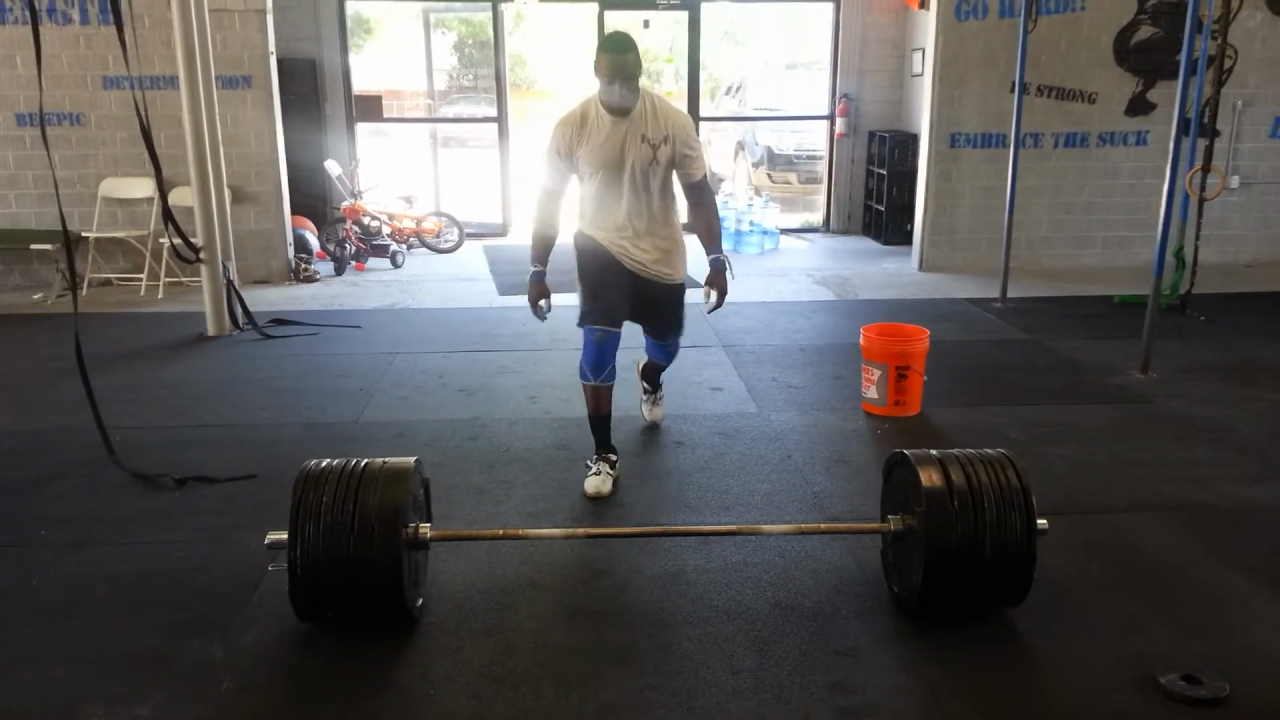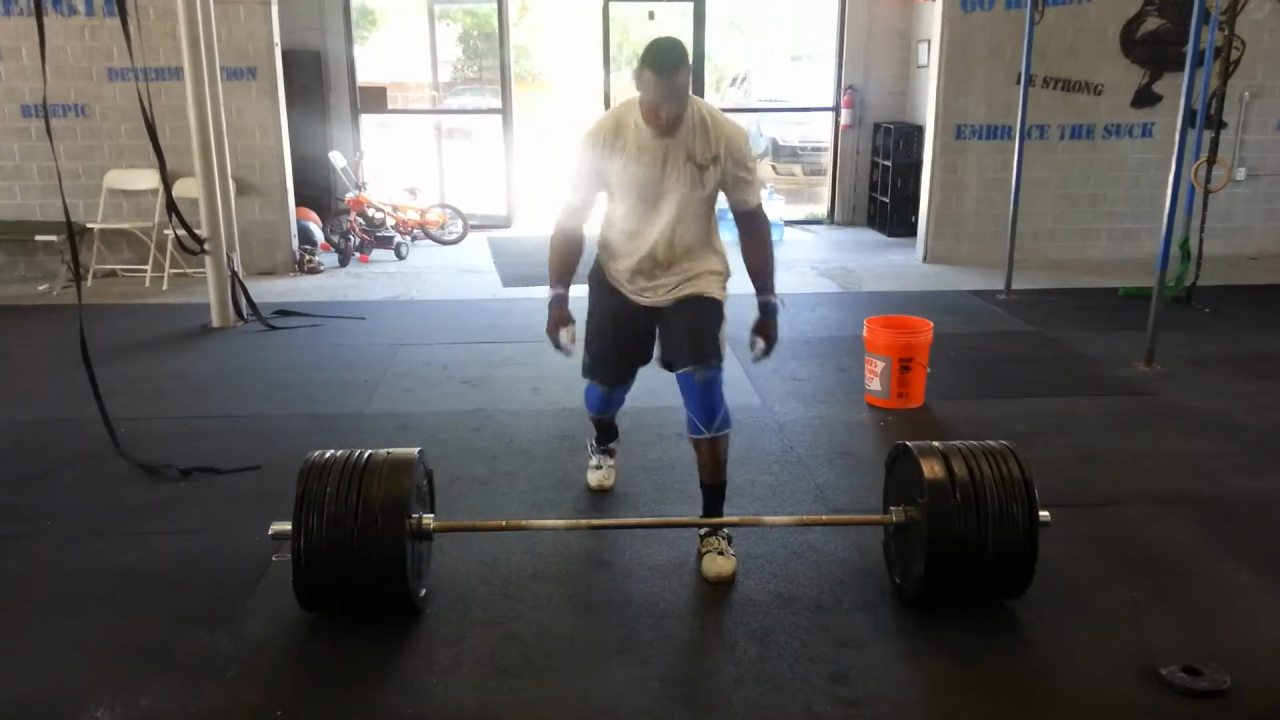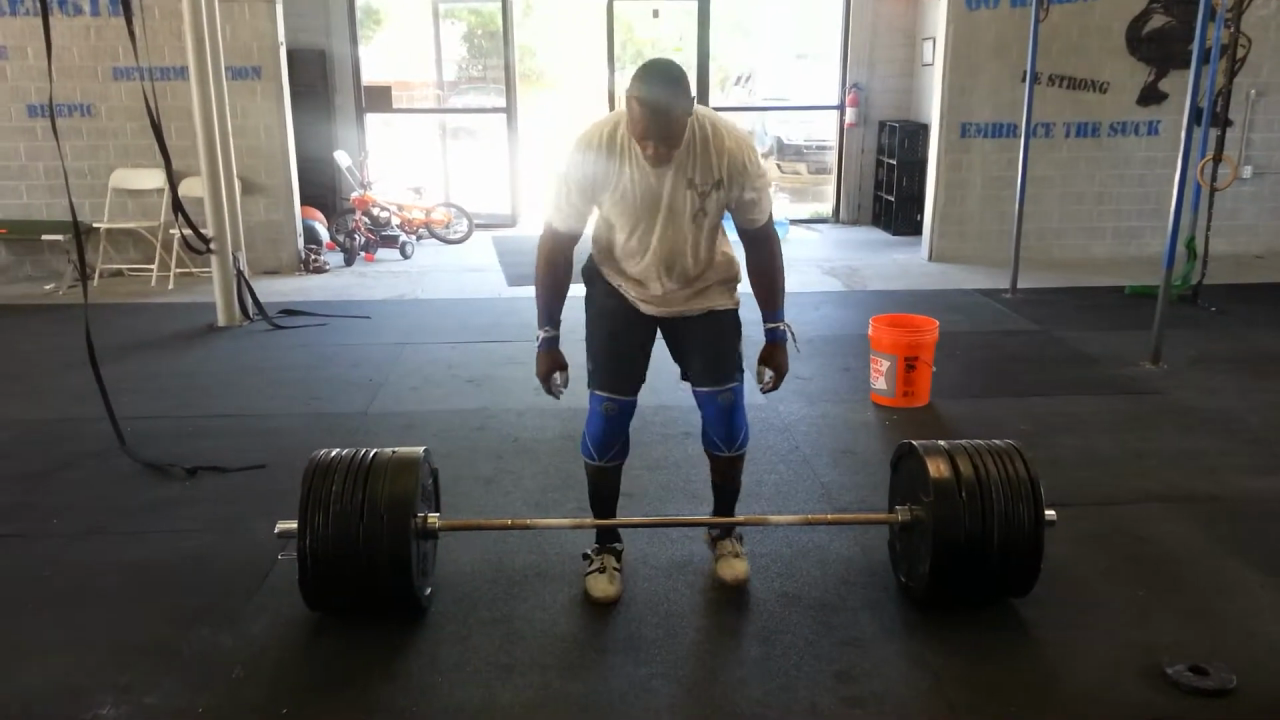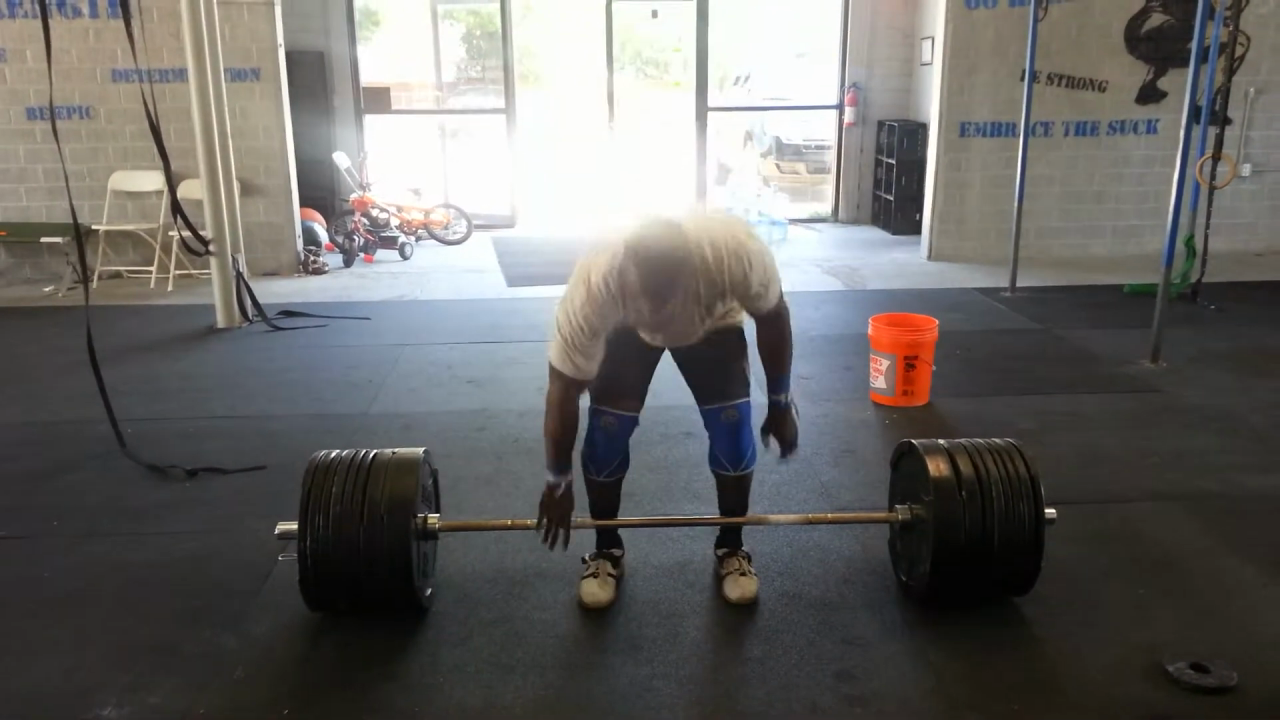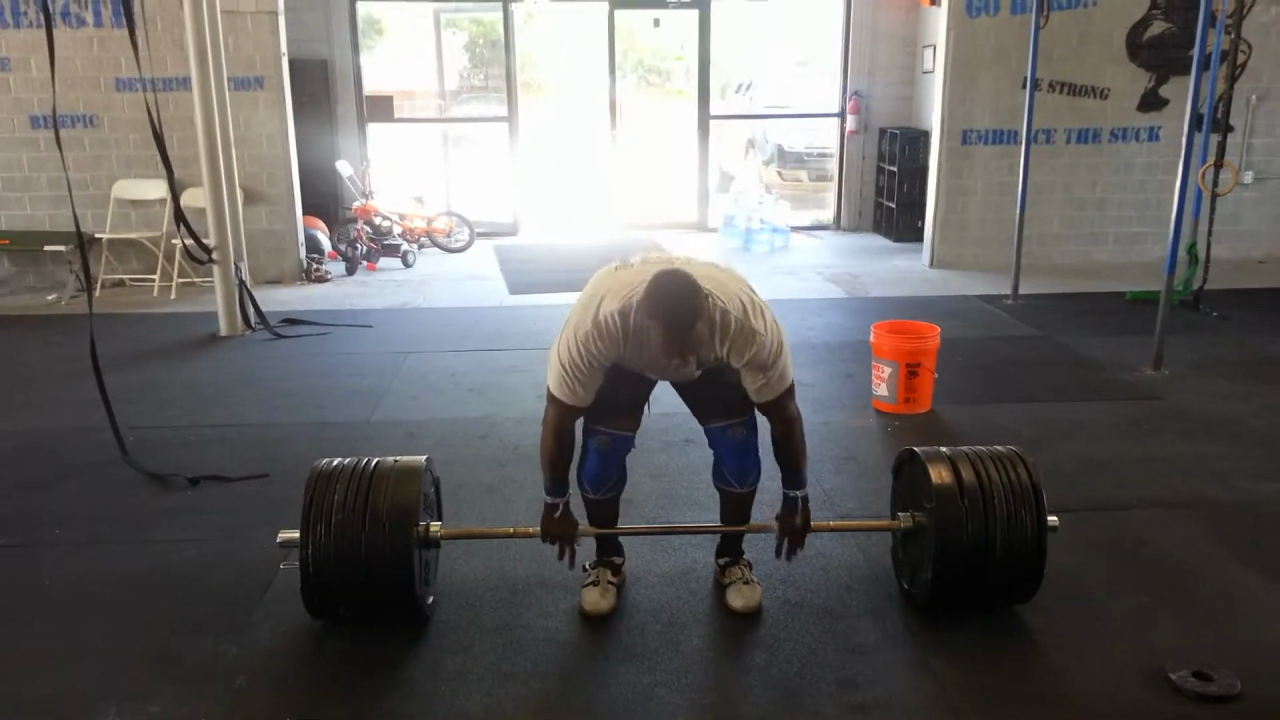
dt=0.5s
person 1, frame 1
left shoulder: (672, 121)
right shoulder: (573, 125)
left elbow: (699, 191)
right elbow: (550, 197)
left wrist: (716, 259)
right wrist: (537, 269)
left hip: (661, 249)
right hip: (600, 244)
left knee: (665, 343)
right knee: (600, 341)
left ankle: (649, 383)
right ankle: (604, 454)
person 1, frame 2
left shoulder: (726, 137)
right shoulder: (606, 132)
left elbow: (752, 221)
right elbow: (573, 215)
left wrist: (766, 304)
right wrist: (558, 296)
left hip: (694, 281)
right hip: (619, 278)
left knee: (703, 392)
right knee: (604, 386)
left ankle: (713, 527)
right ankle: (605, 445)
person 1, frame 3
left shoulder: (731, 148)
right shoulder: (595, 147)
left elbow: (760, 239)
right elbow: (558, 242)
left wrist: (775, 332)
right wrist: (548, 337)
left hip: (705, 291)
right hip: (619, 289)
left knee: (724, 414)
right knee: (608, 416)
left ankle: (725, 532)
right ankle: (606, 545)
person 1, frame 4
left shoulder: (737, 251)
right shoulder: (595, 285)
left elbow: (772, 318)
right elbow: (565, 390)
left wrist: (780, 404)
right wrist: (557, 482)
left hip: (713, 324)
right hip: (625, 330)
left knee: (733, 427)
right knee: (607, 428)
left ankle: (731, 549)
right ankle: (606, 552)
person 1, frame 5
left shoulder: (746, 320)
right shoulder: (596, 322)
left elbow: (783, 412)
right elbow: (559, 416)
left wrist: (795, 498)
right wrist: (555, 503)
left hip: (714, 358)
right hip: (623, 360)
left knee: (738, 447)
right knee: (601, 451)
left ankle: (731, 558)
right ankle: (607, 559)
